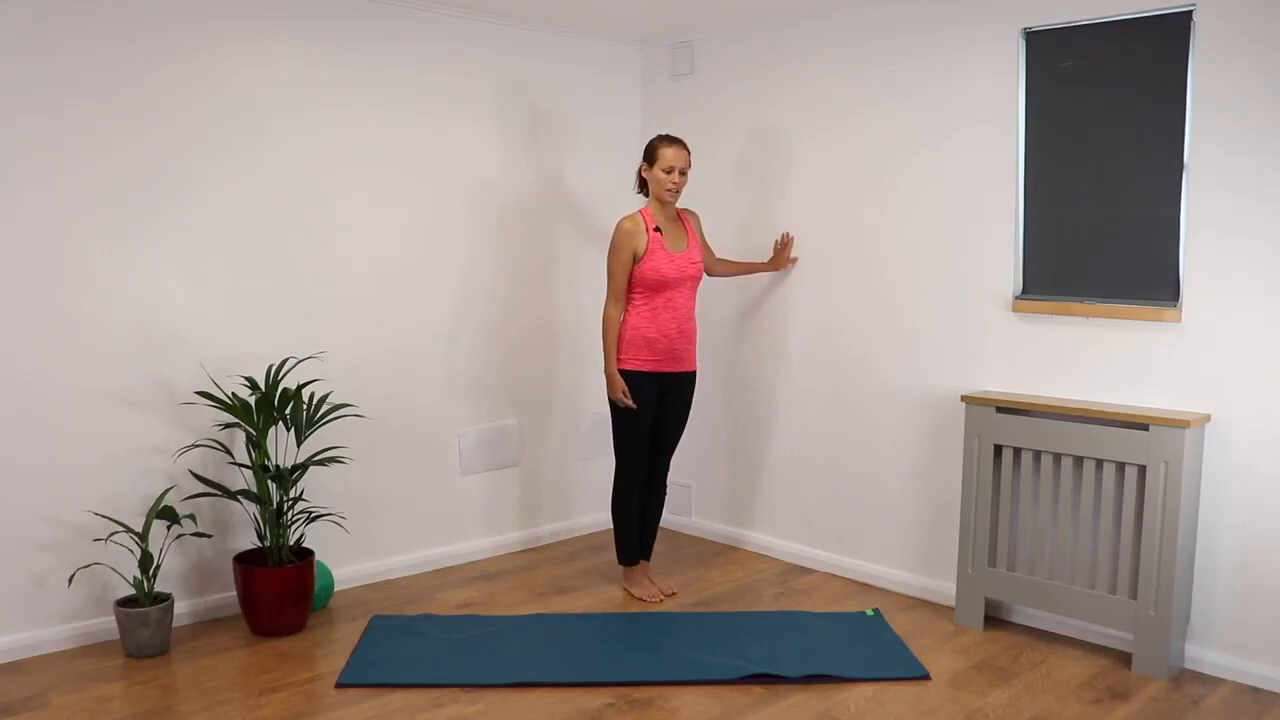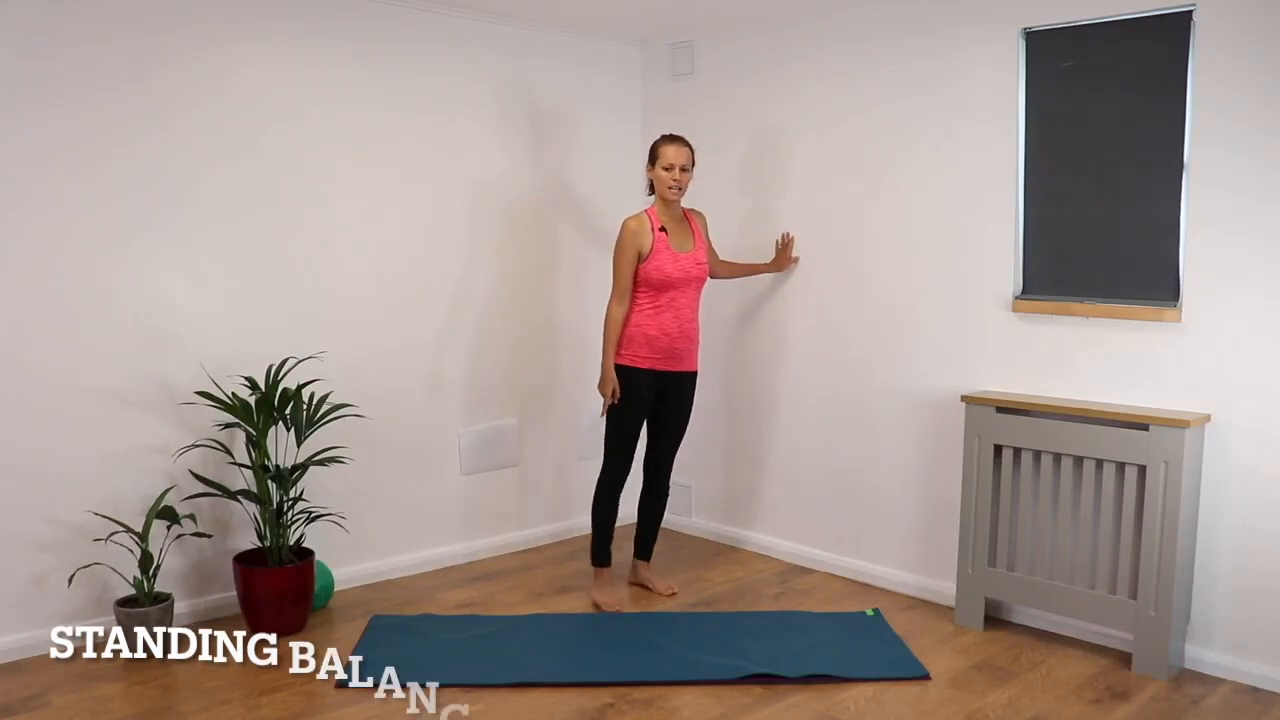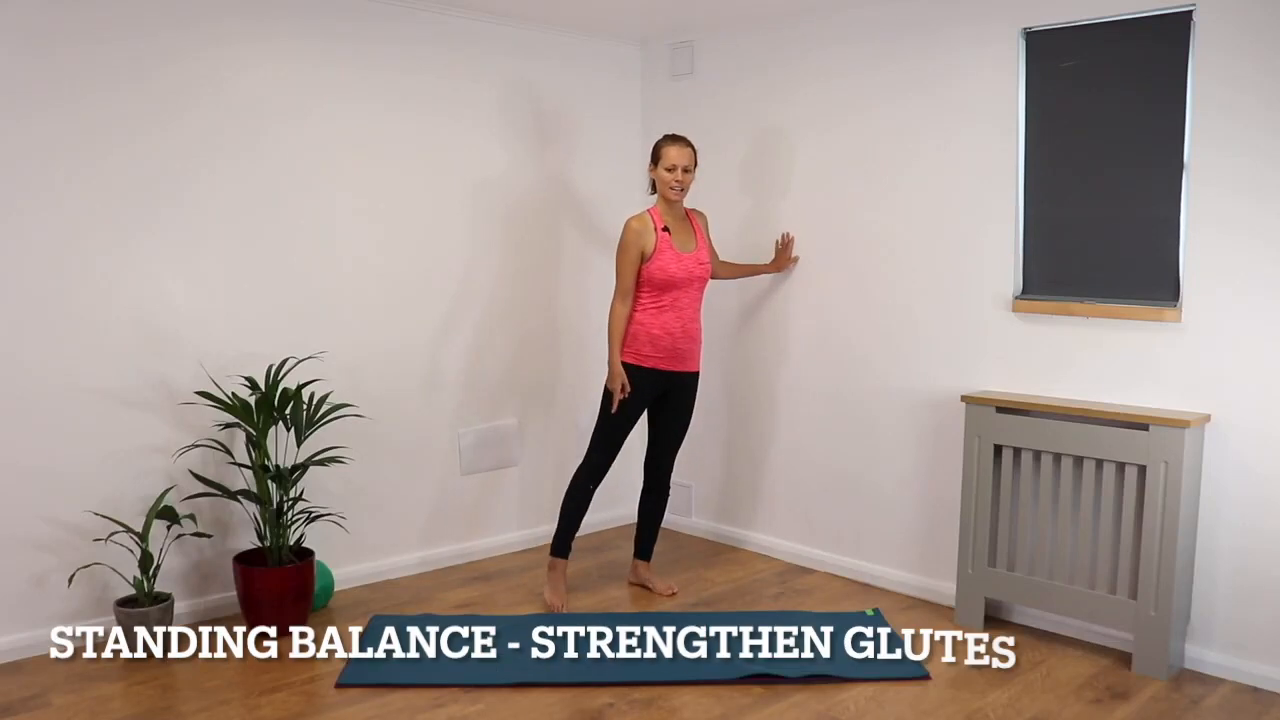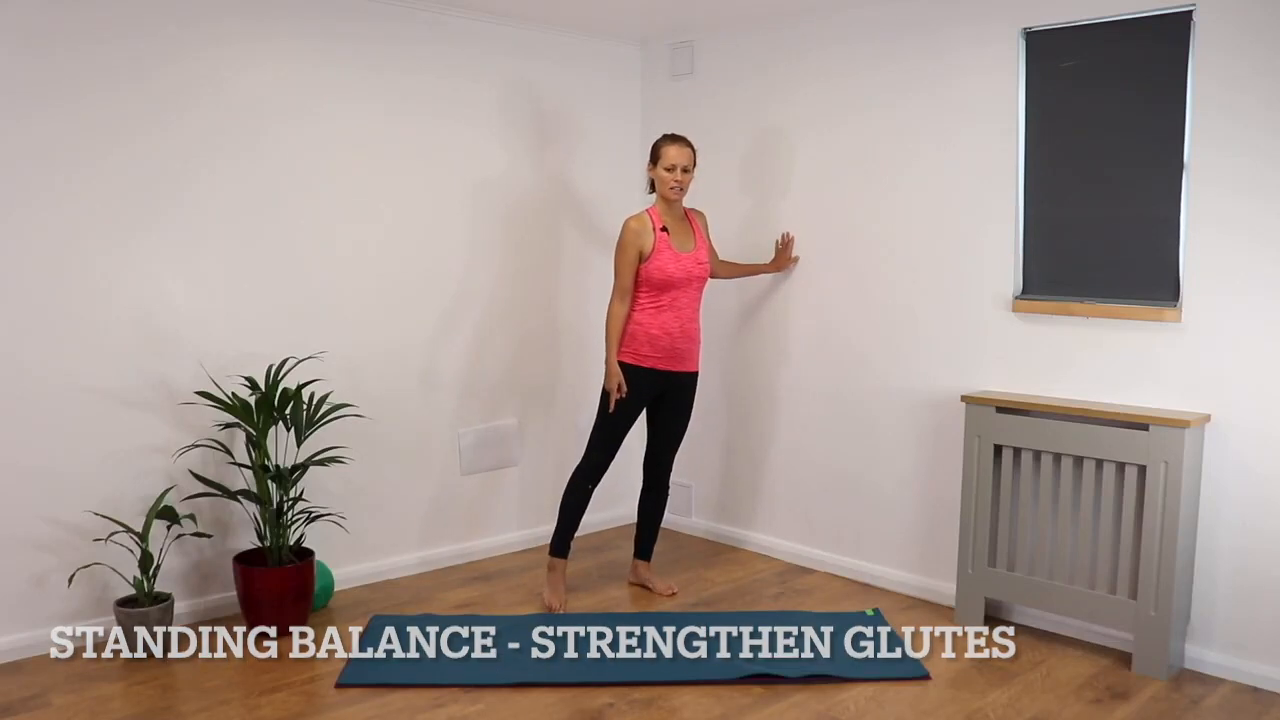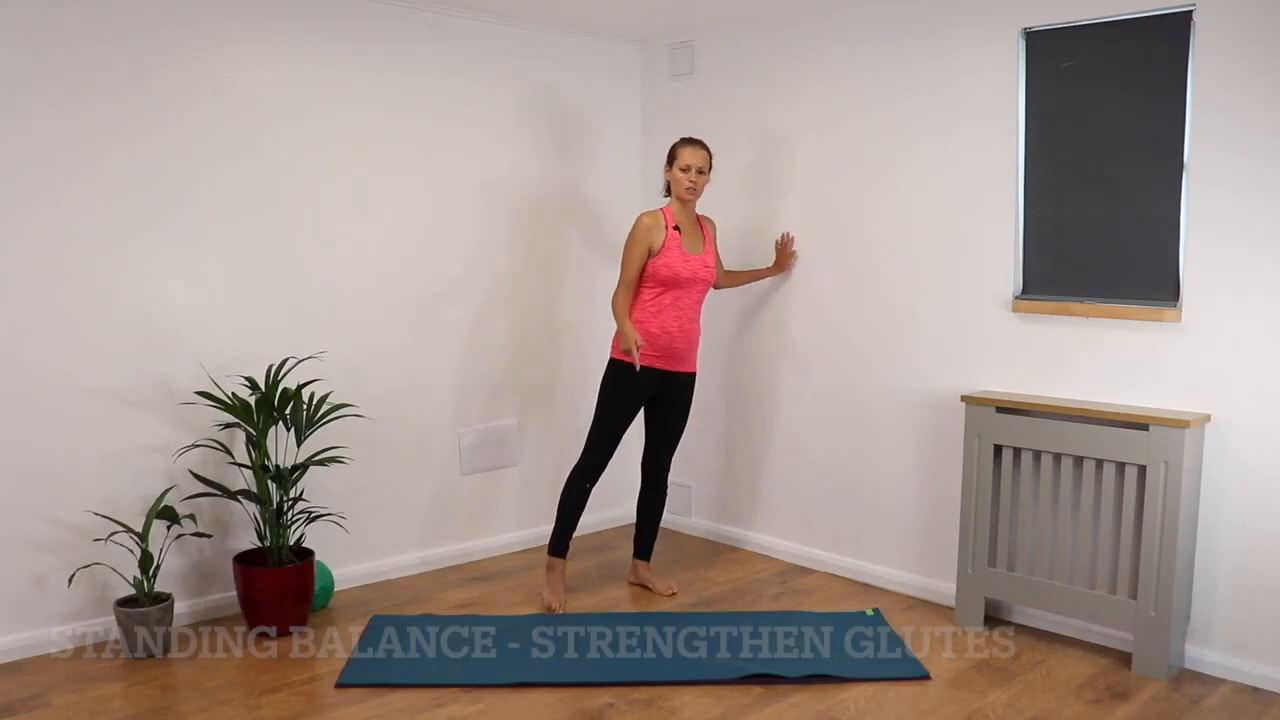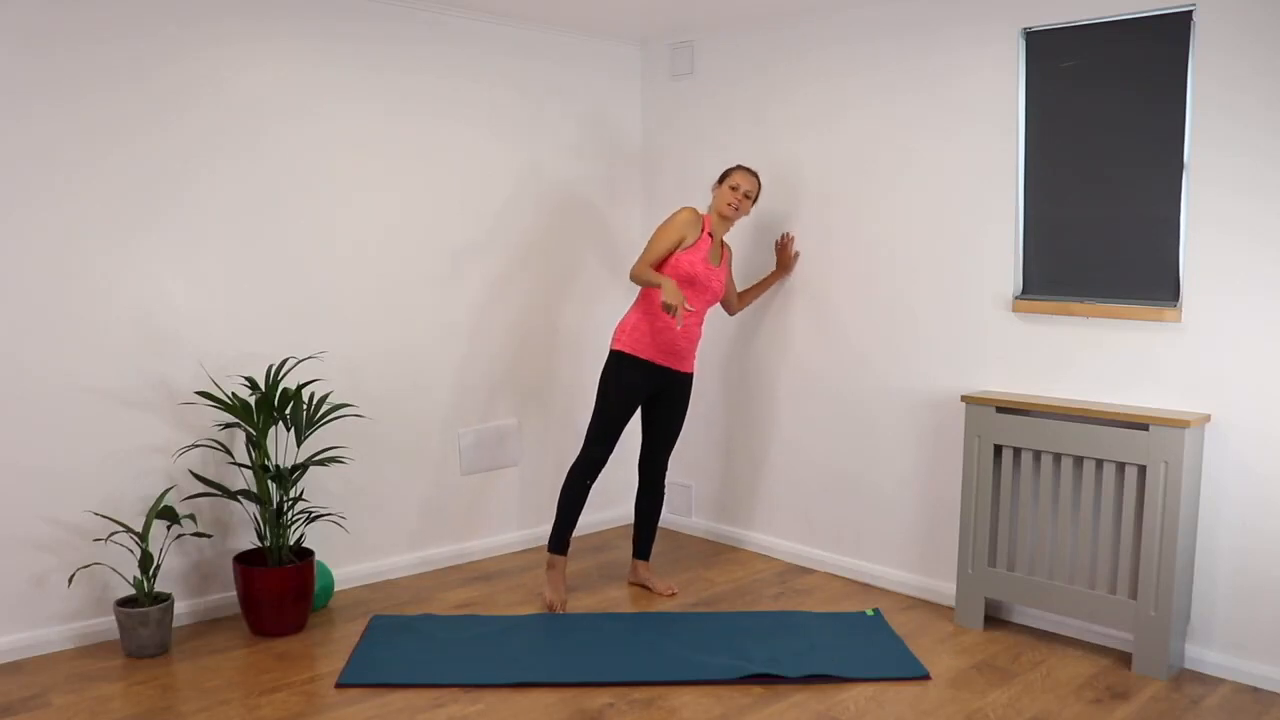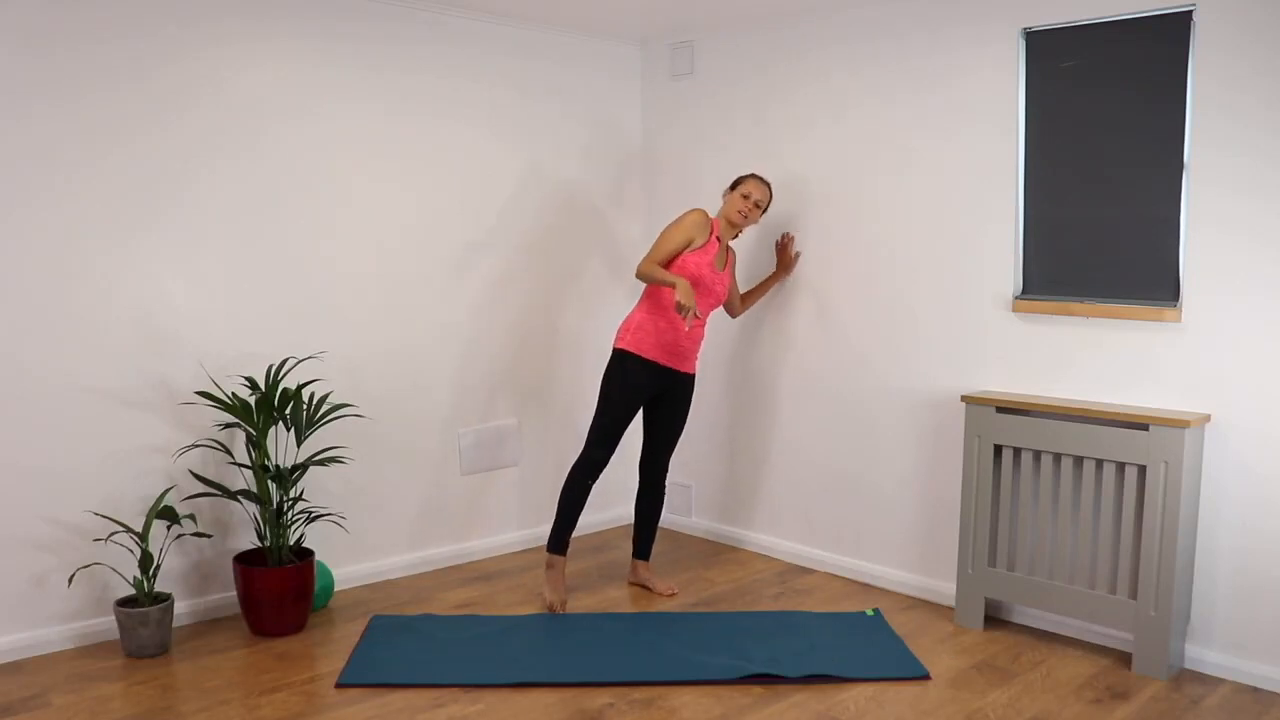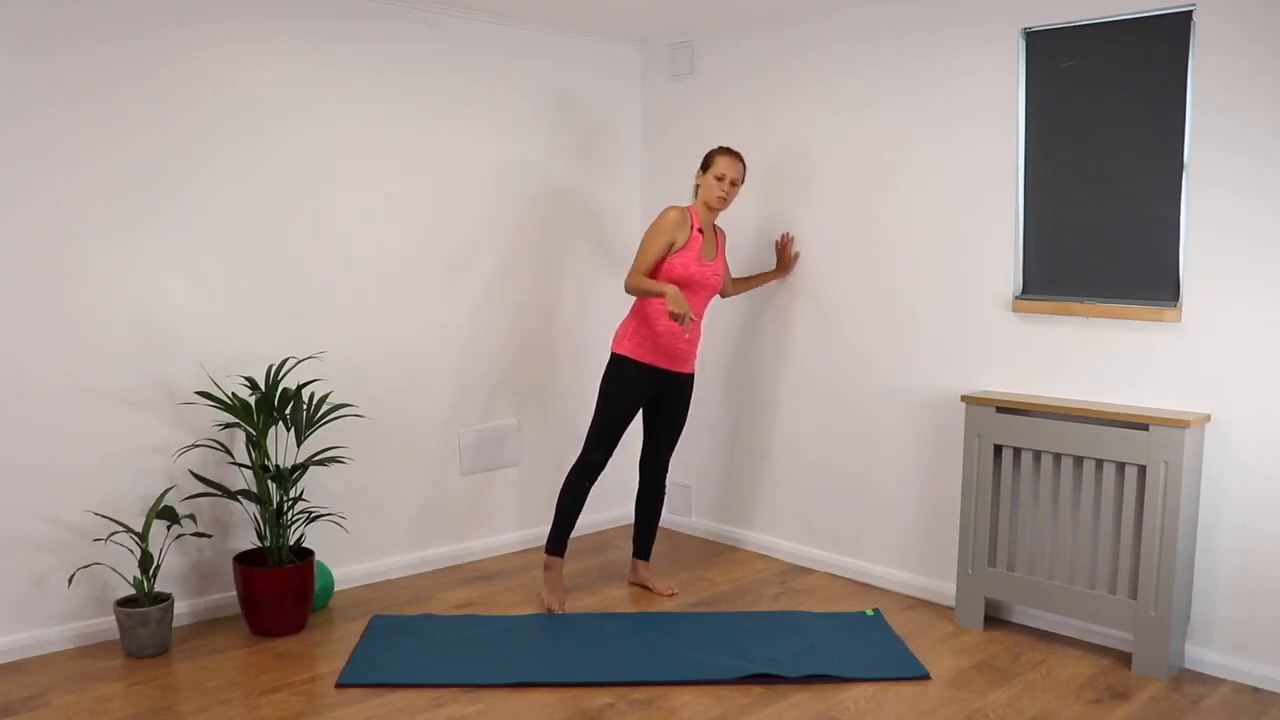
dt=0.5s
person 1, frame 1
left shoulder: (690, 222)
right shoulder: (630, 229)
left elbow: (711, 265)
right elbow: (614, 304)
left wrist: (769, 265)
right wrist: (611, 370)
left hip: (680, 368)
right hip: (637, 367)
left knee: (658, 471)
right knee: (631, 470)
left ankle: (644, 564)
right ankle: (630, 570)
person 1, frame 2
left shoulder: (697, 221)
right shoulder: (636, 228)
left elbow: (713, 268)
right elbow: (619, 300)
left wrist: (771, 265)
right wrist: (608, 366)
left hip: (682, 367)
right hip: (638, 365)
left knee: (660, 470)
right knee: (617, 468)
left ankle: (642, 565)
right ankle: (602, 573)
person 1, frame 3
left shoulder: (698, 222)
right shoulder: (638, 228)
left elbow: (713, 268)
right elbow: (622, 300)
left wrist: (769, 267)
right wrist: (614, 364)
left hip: (684, 368)
right hip: (640, 364)
left knee: (660, 470)
right knee: (597, 463)
left ankle: (641, 566)
right ankle: (557, 566)
person 1, frame 4
left shoulder: (698, 221)
right shoulder: (637, 228)
left elbow: (713, 267)
right elbow: (620, 300)
left wrist: (770, 266)
right wrist: (611, 364)
left hip: (683, 368)
right hip: (637, 364)
left knee: (659, 469)
right knee: (595, 462)
left ankle: (641, 565)
right ankle: (556, 566)
person 1, frame 5
left shoulder: (708, 228)
right shoulder: (650, 223)
left elbow: (718, 279)
right elbow: (623, 292)
left wrist: (773, 269)
right wrist: (626, 325)
left hip: (681, 369)
right hip: (635, 363)
left knee: (658, 468)
right knee: (594, 460)
left ankle: (641, 566)
right ankle: (555, 567)
person 1, frame 6
left shoulder: (725, 252)
right shoulder: (686, 221)
left elbow: (732, 305)
right elbow: (638, 270)
left wrist: (776, 275)
right wrist: (665, 283)
left hip: (678, 370)
right hip: (635, 355)
left knee: (655, 468)
right knee: (594, 456)
left ankle: (640, 565)
right ankle: (555, 563)
person 1, frame 7
left shoulder: (729, 255)
right shoulder: (696, 222)
left elbow: (735, 307)
right elbow: (644, 268)
left wrist: (778, 275)
right wrist: (679, 282)
left hip: (680, 371)
right hip: (638, 355)
left knee: (656, 468)
right knee: (595, 455)
left ankle: (640, 565)
right ankle: (555, 562)
person 1, frame 8
left shoulder: (719, 236)
right shoulder: (675, 219)
left elbow: (724, 288)
right elbow: (632, 280)
left wrist: (776, 273)
right wrist: (667, 289)
left hip: (679, 370)
right hip: (636, 359)
left knee: (655, 468)
right knee: (593, 458)
left ankle: (640, 565)
right ankle: (553, 564)
